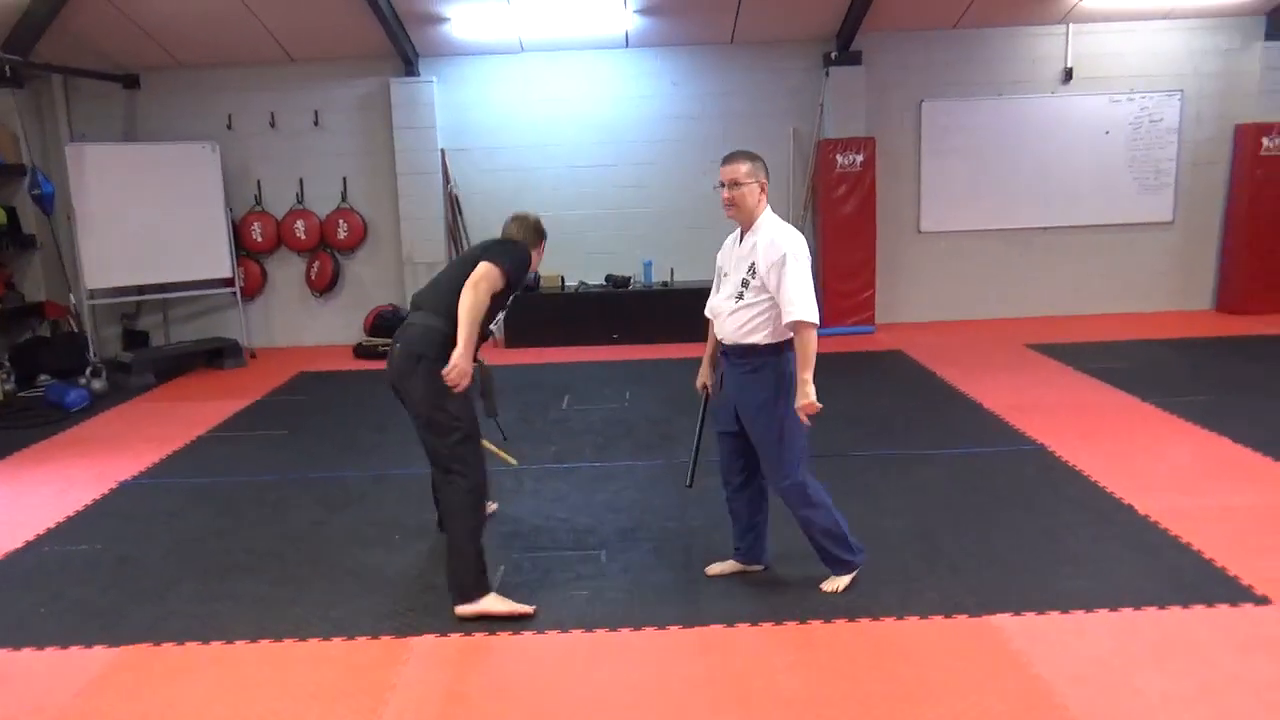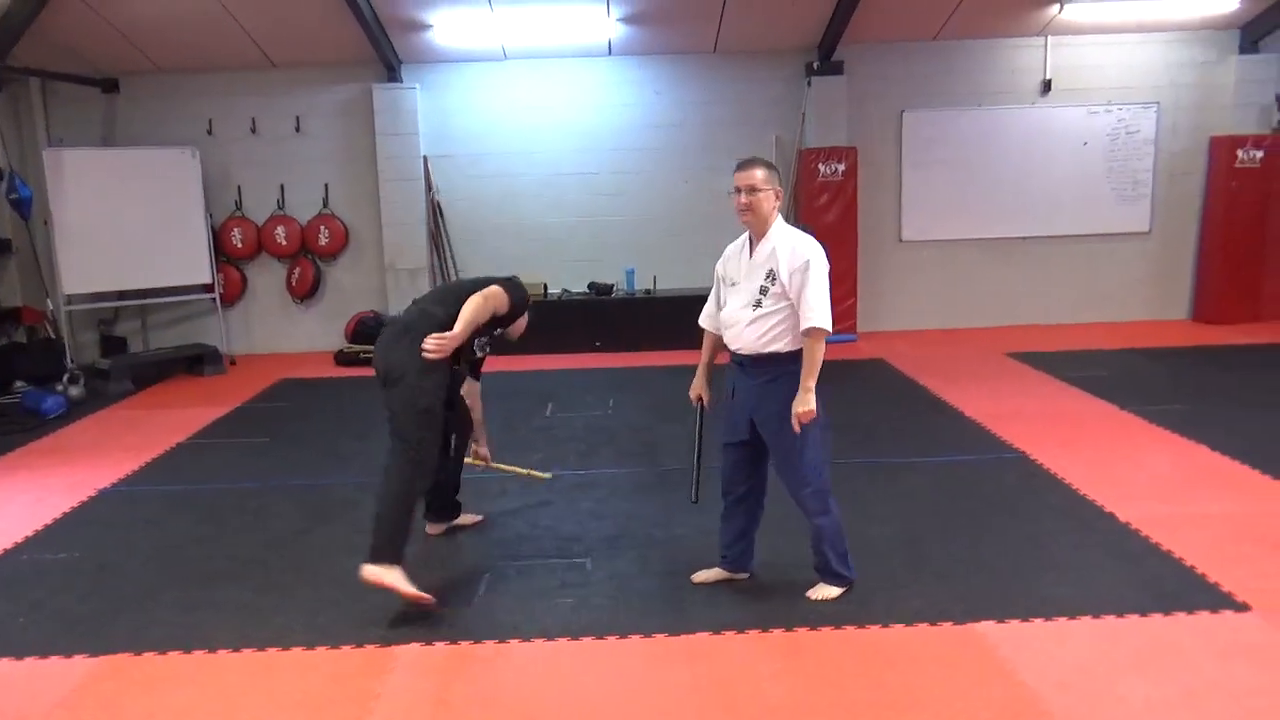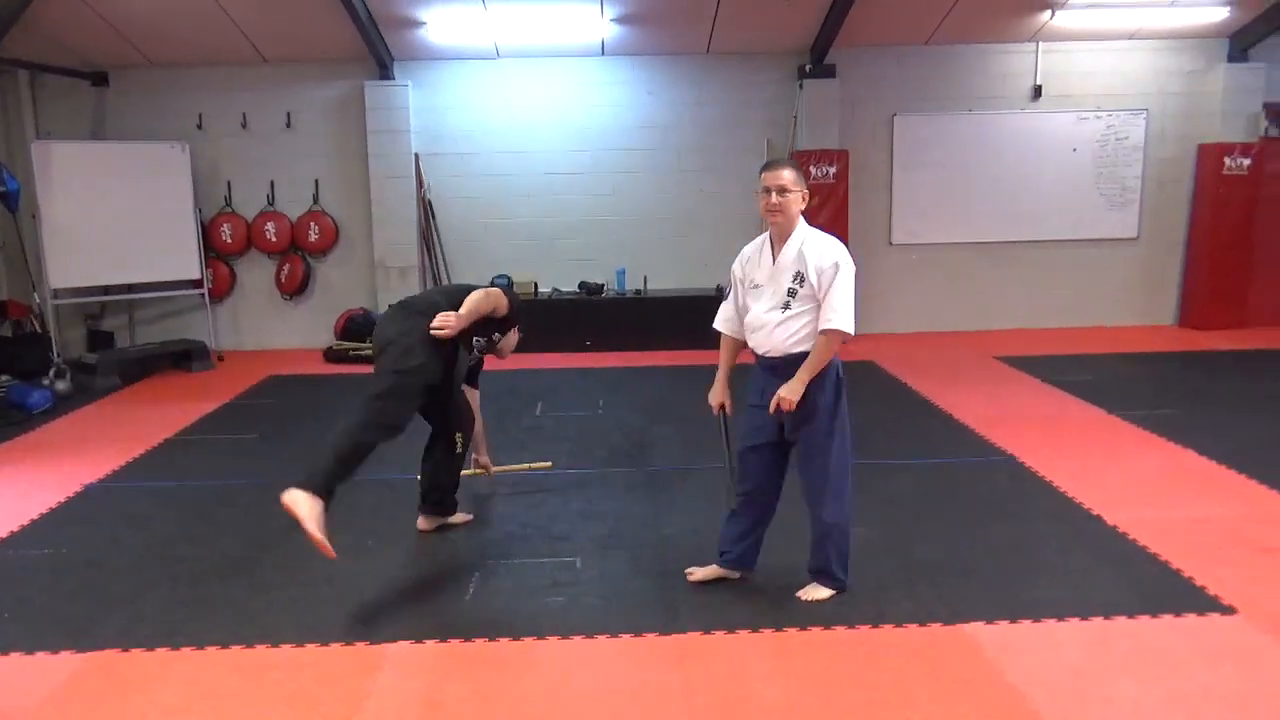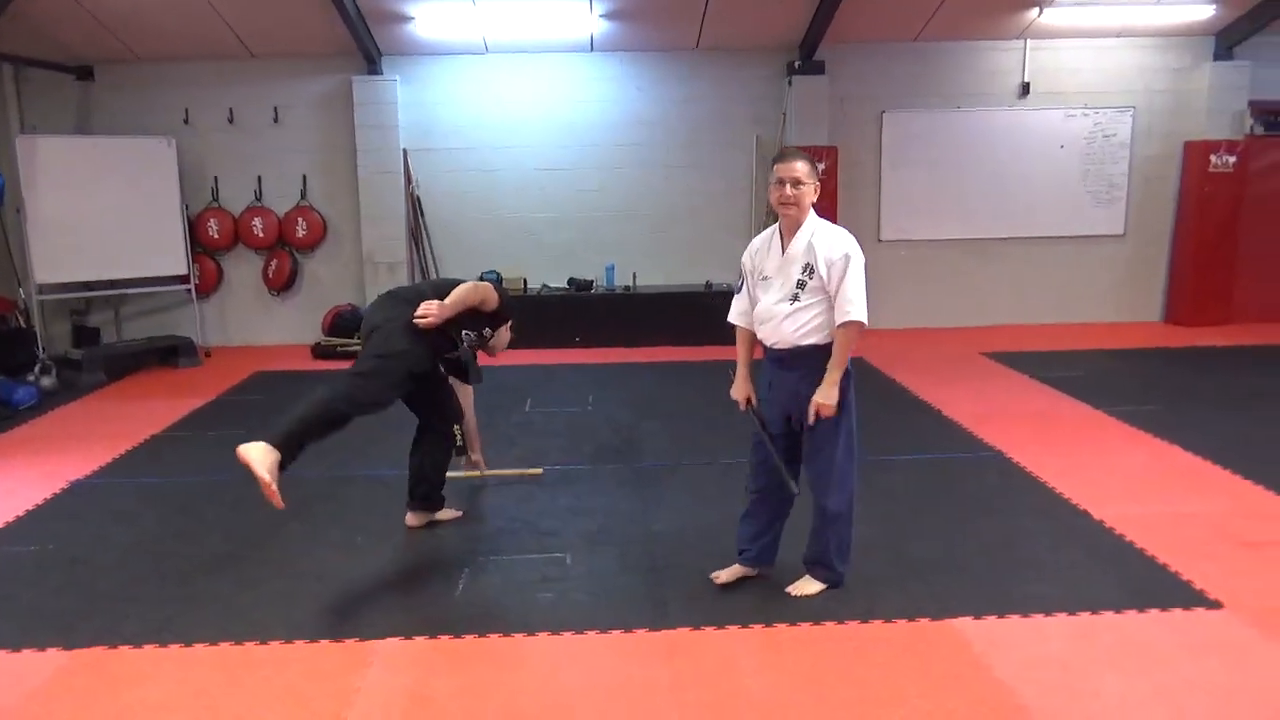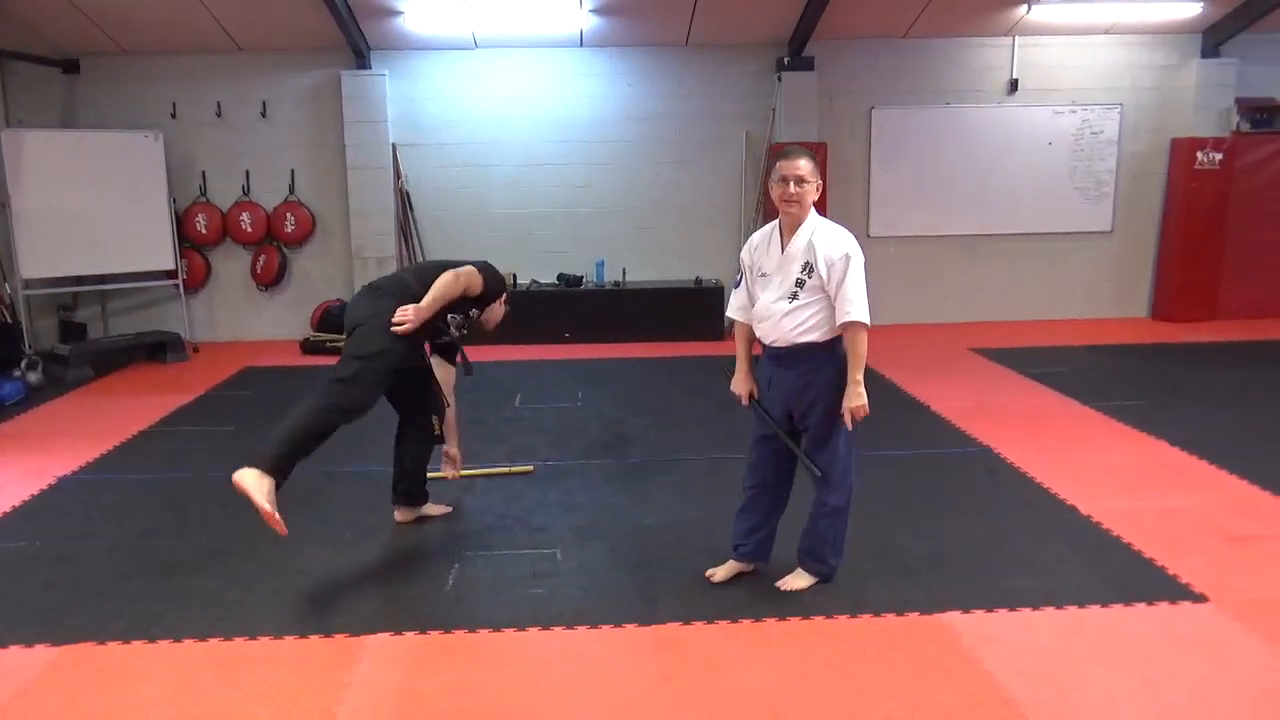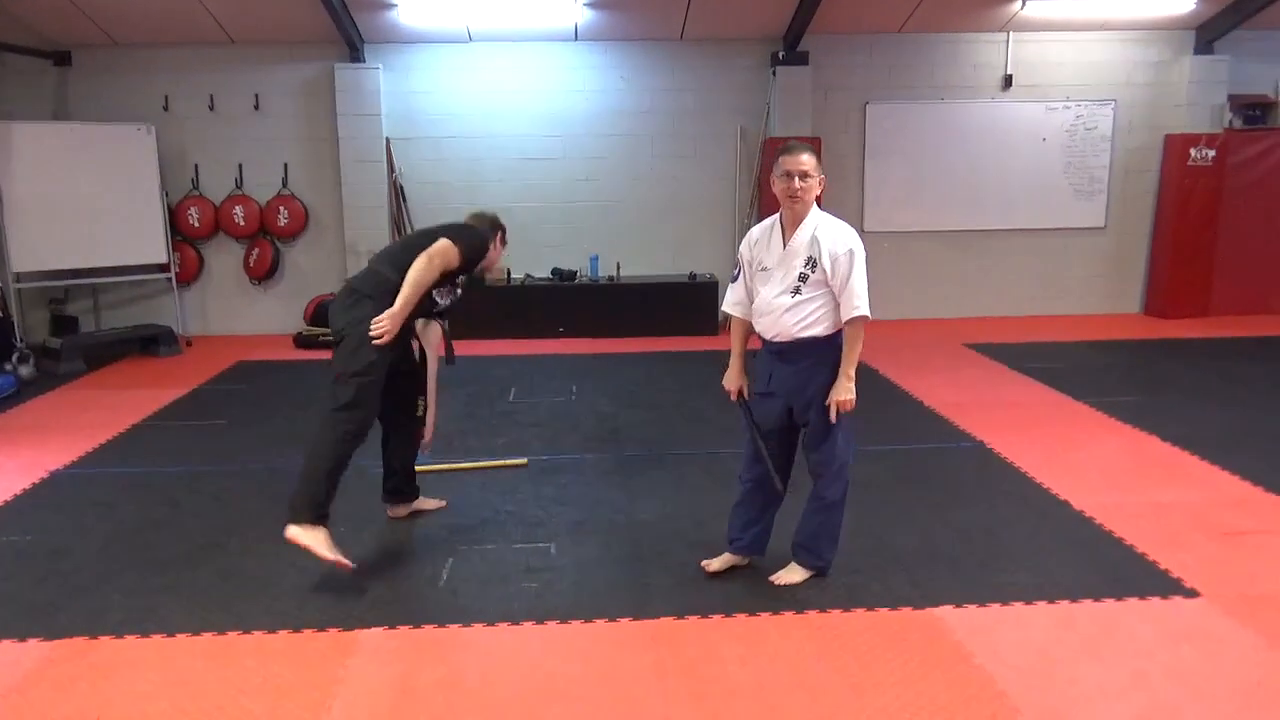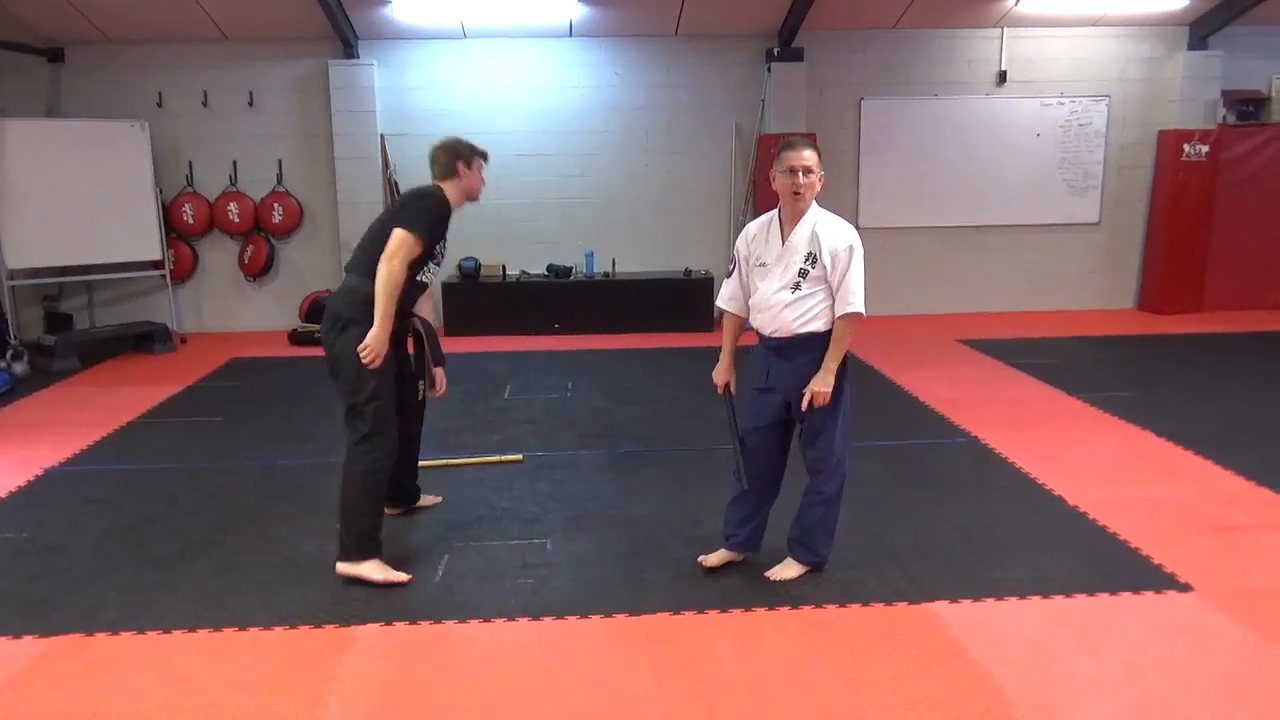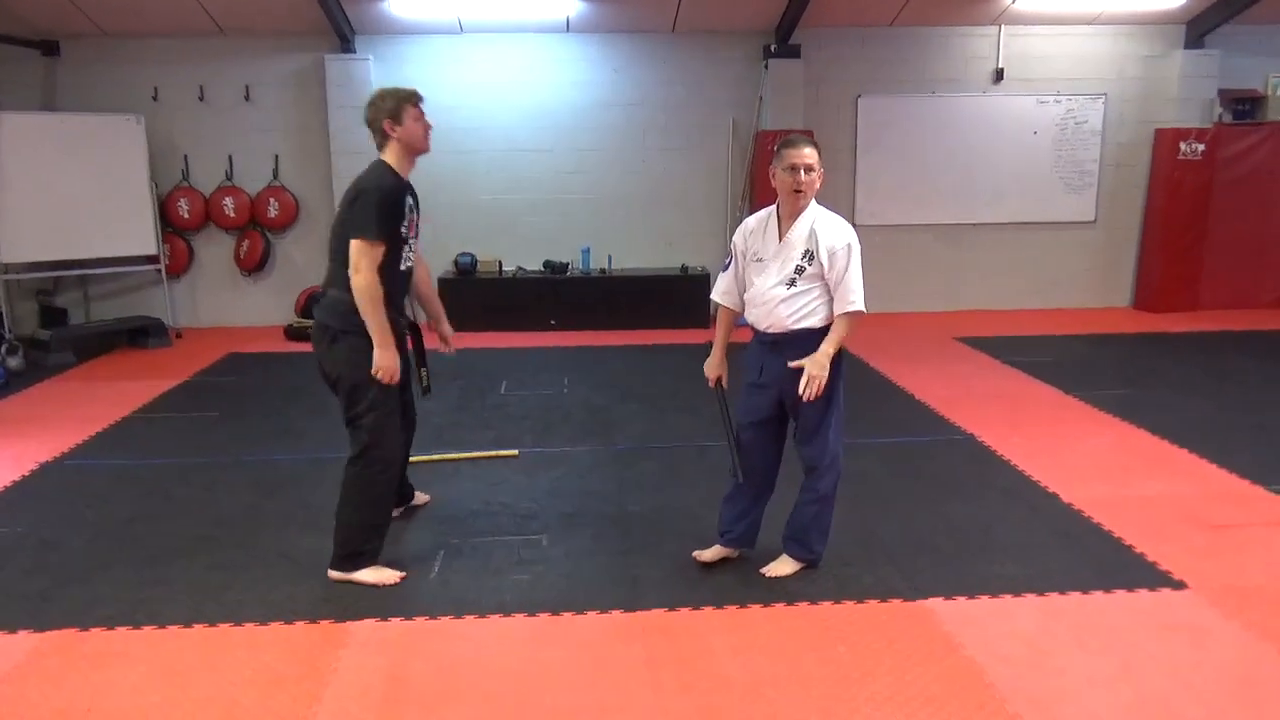
dt=0.2s
person 1, frame 1
left shoulder: (783, 242)
right shoulder: (731, 245)
left elbow: (803, 318)
left wrist: (805, 384)
right wrist: (707, 363)
left hip: (769, 368)
right hip: (734, 367)
left knee: (788, 474)
right knee: (736, 469)
left ankle: (845, 559)
right ankle: (748, 554)
person 1, frame 2
left shoulder: (801, 250)
right shoulder: (731, 255)
left elbow: (816, 326)
right elbow: (715, 321)
left wrist: (806, 391)
right wrist: (702, 374)
left hip: (789, 375)
right hip: (743, 376)
left knee: (806, 481)
right knee: (737, 475)
left ankle: (836, 572)
right ankle: (735, 562)
person 1, frame 3
left shoulder: (827, 252)
right shoulder: (749, 256)
left elbow: (836, 329)
right elbow: (733, 325)
left wrist: (799, 382)
right wrist: (721, 381)
left hip: (813, 378)
right hip: (765, 376)
left knee: (824, 483)
right knee: (753, 475)
left ankle: (829, 574)
right ankle: (732, 560)
person 1, frame 4
left shoulder: (836, 245)
right shoulder: (758, 248)
left elbow: (851, 321)
right elbow: (746, 317)
left wrist: (831, 383)
right wrist: (742, 375)
left hip: (821, 369)
right hip: (774, 370)
left knee: (829, 476)
right knee: (766, 470)
left ankle: (824, 568)
right ankle: (751, 557)
person 1, frame 5
left shoulder: (836, 244)
right shoulder: (758, 244)
left elbow: (854, 320)
right elbow: (744, 312)
left wrist: (855, 384)
right wrist: (742, 370)
left hip: (820, 368)
right hip: (773, 367)
left knee: (830, 472)
right knee: (764, 466)
left ankle: (816, 562)
right ankle: (746, 553)
person 1, frame 6
left shoulder: (838, 239)
right shoulder: (757, 239)
left elbow: (855, 314)
right elbow: (741, 307)
left wrist: (847, 379)
right wrist: (735, 365)
left hip: (821, 364)
right hip: (772, 362)
left knee: (827, 466)
right knee: (759, 459)
left ankle: (811, 557)
right ankle: (742, 547)
person 1, frame 7
left shoulder: (837, 235)
right shoulder: (754, 234)
left elbow: (848, 309)
right elbow: (735, 302)
left wrist: (828, 371)
right wrist: (726, 360)
left hip: (817, 359)
right hip: (768, 357)
left knee: (824, 461)
right knee: (755, 454)
left ankle: (807, 552)
right ankle: (738, 542)
person 1, frame 8
left shoulder: (835, 232)
right shoulder: (751, 229)
left elbow: (849, 305)
right elbow: (730, 295)
left wrist: (822, 357)
right wrist: (718, 353)
left hip: (811, 356)
right hip: (762, 352)
left knee: (818, 456)
right knee: (751, 450)
left ankle: (802, 548)
right ankle: (733, 538)
person 2, frame 1
left shoulder: (488, 253)
right shoulder: (515, 255)
right elbow: (476, 285)
right wrist: (464, 352)
left hip: (409, 351)
right hip: (429, 354)
left knee: (456, 434)
right knee: (461, 460)
left ankle: (460, 508)
right ankle: (471, 592)
person 2, frame 2
left shoulder: (482, 337)
right shoulder: (511, 292)
left elbow: (470, 385)
right elbow: (487, 297)
left wrist: (478, 439)
right wrist: (456, 335)
left hip: (399, 346)
right hip: (418, 346)
left knee: (455, 422)
right knee: (414, 445)
left ankle: (440, 513)
right ankle: (383, 561)
person 2, frame 3
left shoulder: (475, 349)
right shoulder: (508, 306)
left elbow: (470, 402)
right elbow: (487, 297)
left wrist: (481, 453)
right wrist: (462, 319)
right hip: (415, 333)
left knee: (456, 422)
right knee: (384, 411)
left ankle: (435, 508)
right ankle: (309, 494)
person 2, frame 4
left shoulder: (464, 349)
right shoulder: (499, 302)
left elbow: (463, 405)
right elbow: (475, 290)
left wrist: (473, 451)
right wrist: (445, 310)
right hip: (401, 323)
left knee: (444, 415)
right knee: (362, 390)
left ankle: (423, 505)
right ankle: (268, 452)
person 2, frame 5
left shoulder: (454, 324)
right shoulder: (490, 282)
left elbow: (440, 391)
right elbow: (458, 279)
left wrist: (449, 443)
right wrist: (424, 311)
left hip: (387, 326)
right hip: (377, 316)
left knee: (427, 406)
right knee: (346, 394)
left ankle: (410, 501)
right ankle: (262, 472)
person 2, frame 6
left shoulder: (453, 281)
right shoulder: (478, 238)
left elbow: (428, 336)
right elbow: (431, 259)
left wrist: (427, 405)
right wrist: (399, 312)
right hip: (365, 312)
left knee: (407, 408)
right knee: (352, 411)
left ankle: (401, 497)
right ankle: (306, 520)
person 2, frame 7
left shoulder: (427, 208)
right shoulder: (430, 204)
left elbow: (418, 293)
right elbow: (392, 261)
left wrist: (433, 364)
right wrist: (381, 329)
left hip: (382, 326)
right hip: (359, 321)
left knee: (406, 414)
right knee: (375, 432)
left ankle: (400, 495)
right ankle: (356, 554)
person 2, frame 8
left shoulder: (403, 190)
right shoulder: (376, 189)
left elbow: (411, 264)
right elbow: (361, 271)
left wrist: (439, 320)
right wrist: (382, 346)
left hip: (381, 323)
right hip: (353, 330)
left knee: (398, 417)
right knee: (376, 437)
left ankle: (393, 496)
right ankle: (351, 559)
